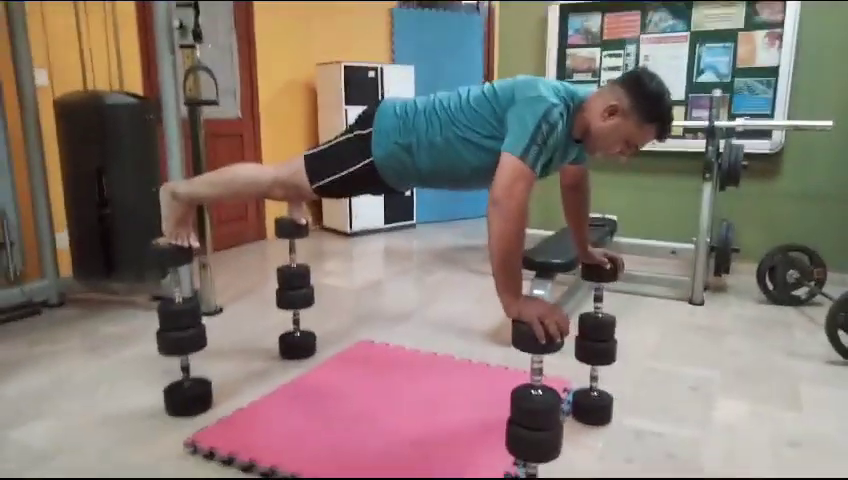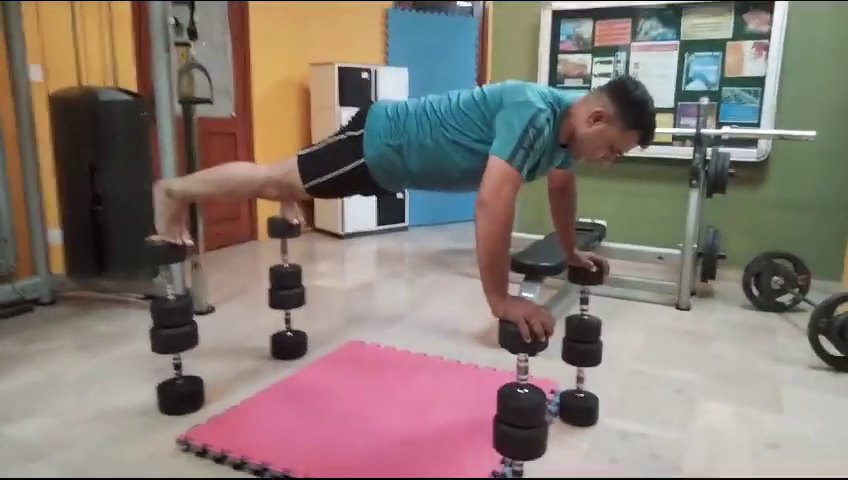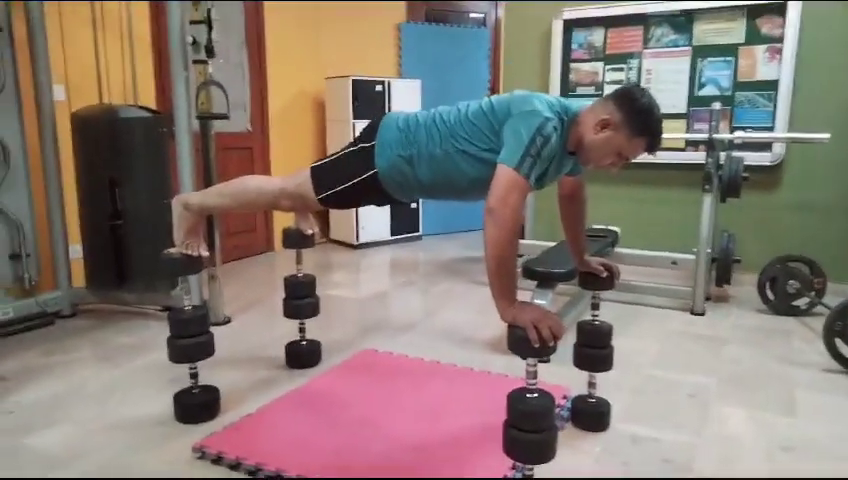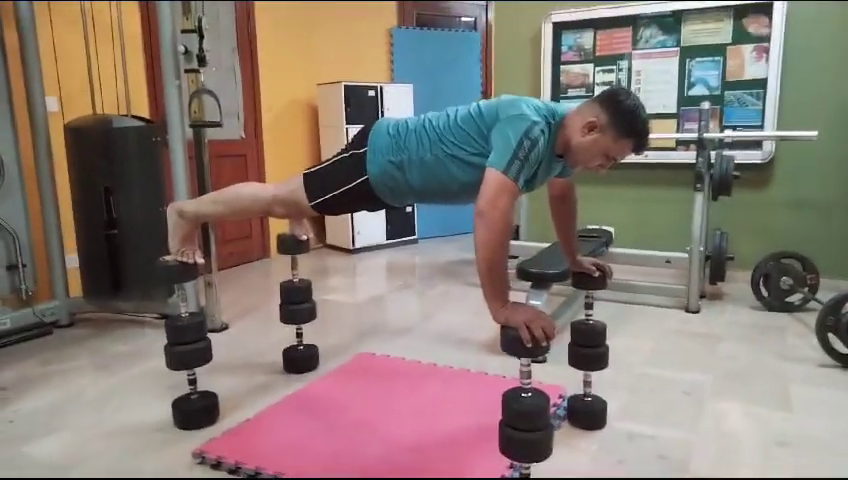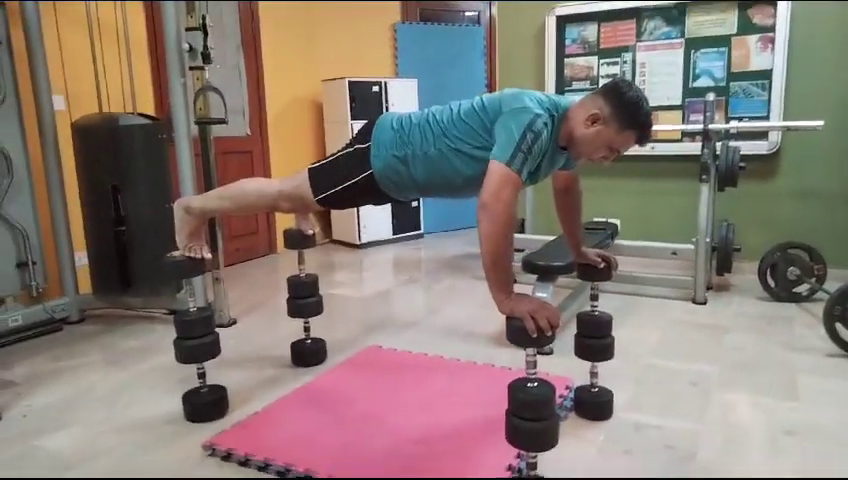
dt=0.2s
person 1, frame 1
left shoulder: (580, 118)
right shoulder: (547, 110)
left elbow: (573, 181)
right elbow: (506, 200)
left wrist: (584, 250)
right wrist: (513, 299)
left hip: (402, 151)
right hip: (388, 141)
right knee: (282, 179)
right ankle: (181, 193)
person 1, frame 2
left shoulder: (567, 123)
right shoulder: (534, 114)
left elbow: (561, 185)
right elbow: (493, 201)
left wrist: (571, 253)
right wrist: (500, 299)
left hip: (393, 155)
right hip: (381, 142)
right knee: (274, 178)
right ankle: (175, 191)
person 1, frame 3
left shoulder: (575, 131)
right shoulder: (542, 123)
left elbow: (570, 192)
right elbow: (501, 209)
left wrist: (581, 258)
right wrist: (508, 305)
left hip: (405, 165)
right hip: (391, 154)
right knee: (291, 190)
right ankle: (191, 204)
person 1, frame 4
left shoulder: (563, 135)
right shoulder: (529, 127)
left elbow: (562, 193)
right elbow: (491, 212)
left wrist: (574, 258)
right wrist: (501, 305)
left hip: (398, 169)
right hip: (383, 160)
right knee: (282, 198)
right ankle: (186, 211)
person 1, frame 5
left shoulder: (567, 127)
right shoulder: (532, 120)
left elbow: (566, 186)
right elbow: (494, 205)
left wrist: (579, 250)
right wrist: (506, 297)
left hip: (402, 165)
right hip: (387, 155)
right knee: (287, 193)
right ankle: (194, 208)
